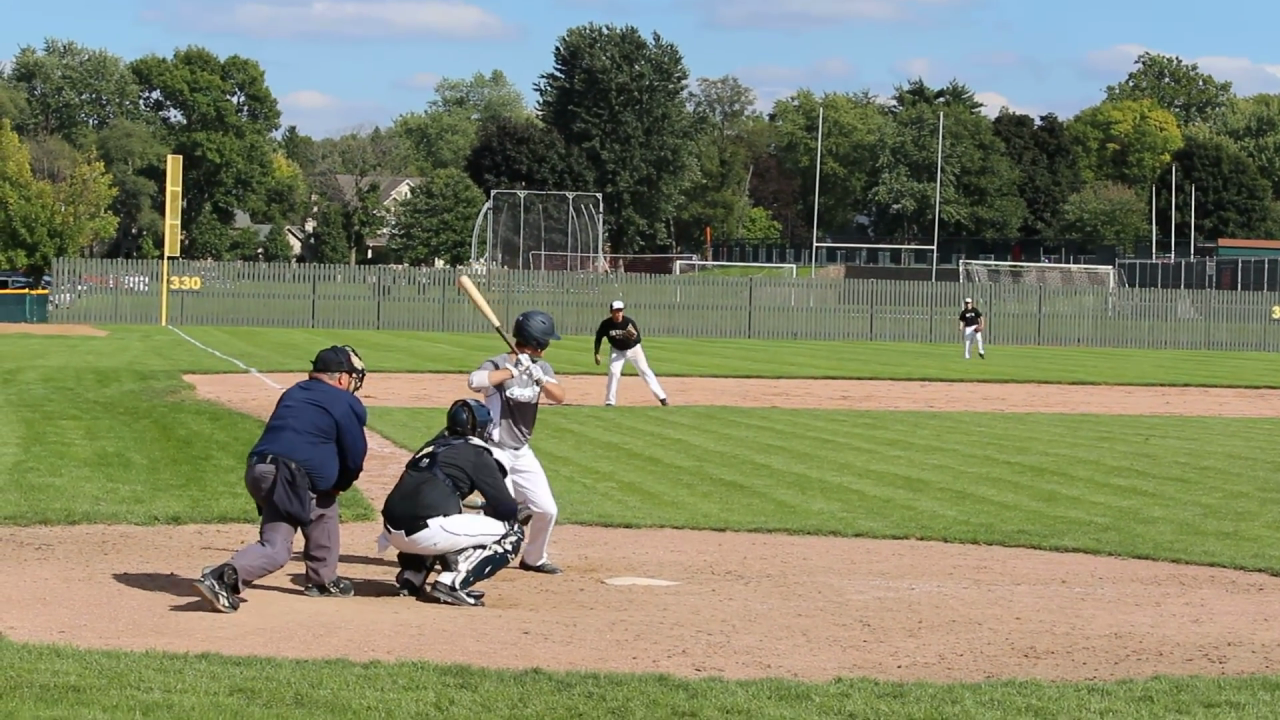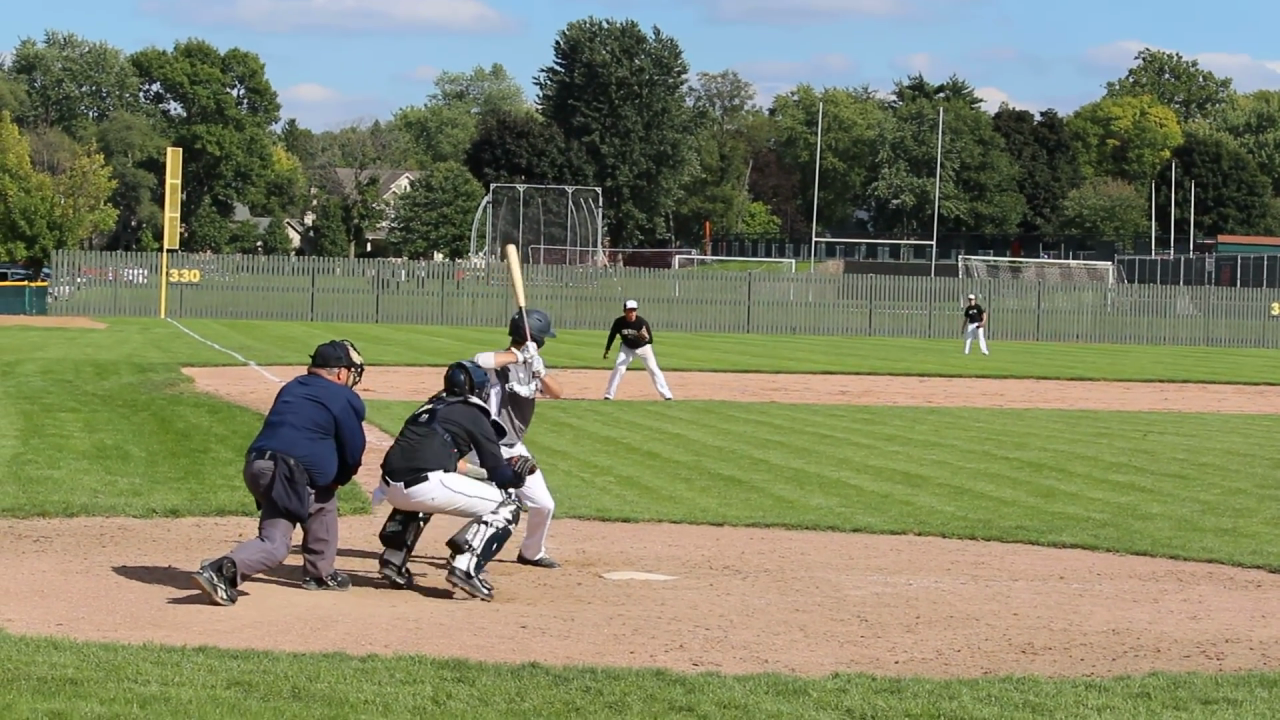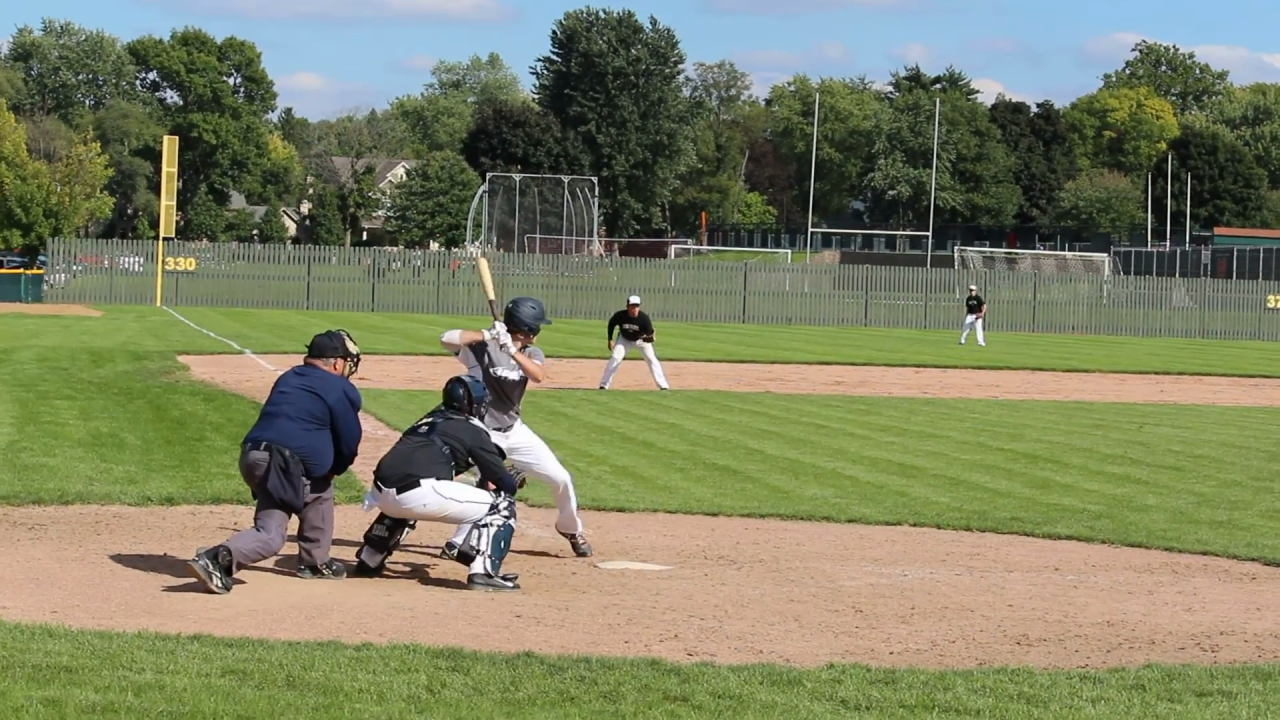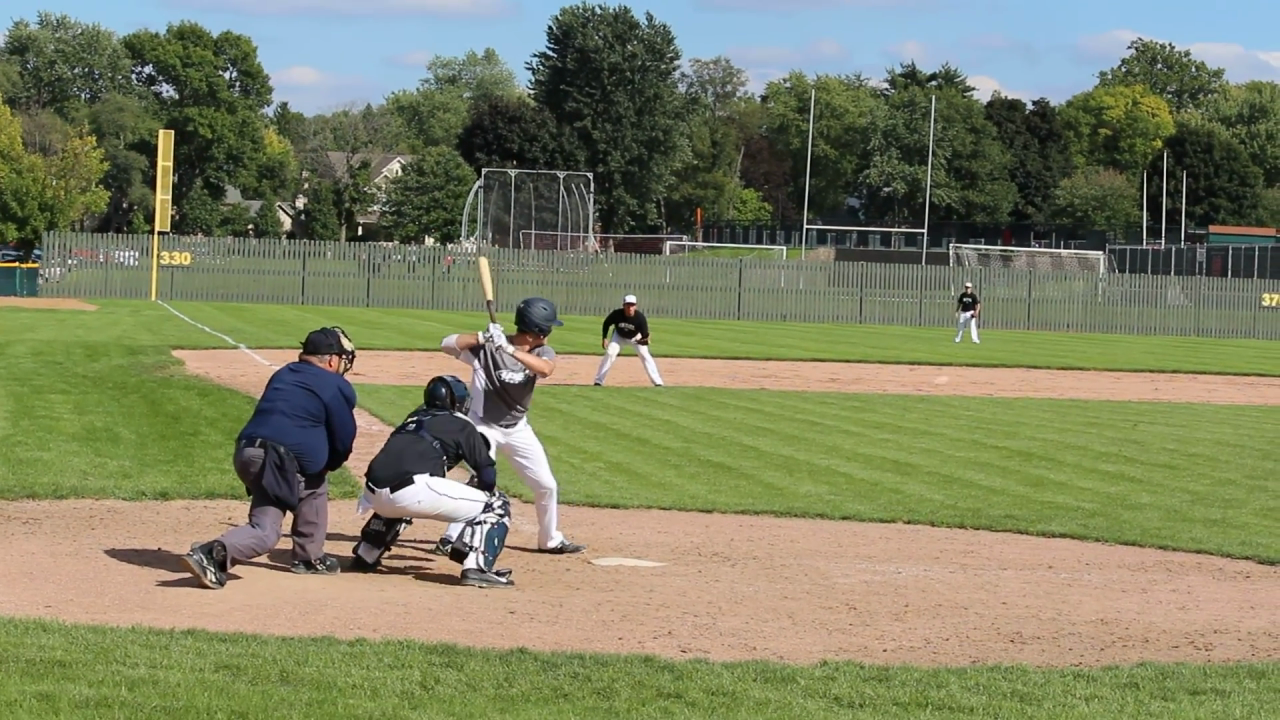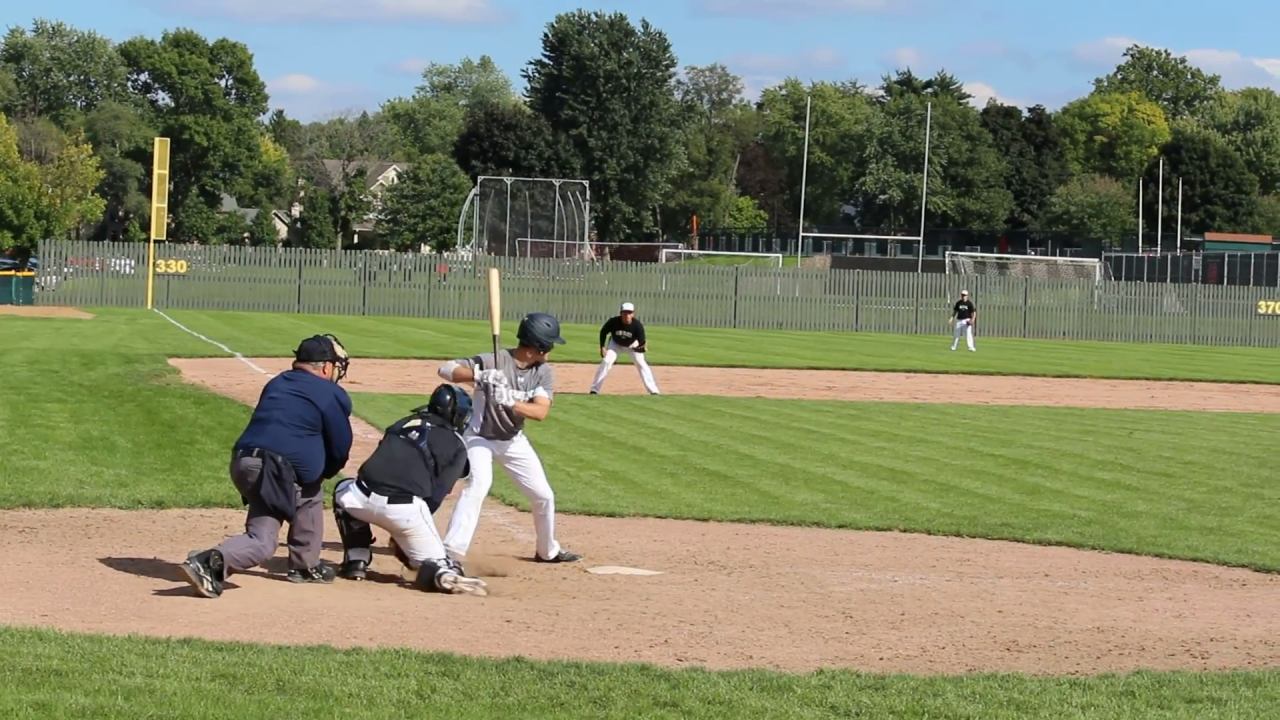
dt=0.3s
person 1, frame 1
left shoulder: (293, 393)
right shoulder: (347, 404)
right elbow: (354, 458)
left wrist: (330, 486)
right wrist: (339, 485)
left hip: (259, 470)
right hip: (287, 479)
left knee: (324, 506)
right knee: (276, 548)
left ankle: (323, 580)
right ankle: (222, 578)
person 1, frame 2
left shoulder: (291, 388)
right shoulder: (346, 399)
right elbow: (353, 453)
left wrist: (329, 480)
right wrist: (338, 480)
left hip: (259, 465)
right hip: (285, 475)
left knee: (323, 500)
right knee: (274, 544)
left ankle: (320, 573)
right ankle: (220, 572)
person 1, frame 3
left shoulder: (288, 378)
right shoulder: (342, 390)
right elbow: (349, 444)
left wrist: (325, 470)
right wrist: (333, 469)
left hip: (254, 456)
right hip: (282, 466)
left knee: (320, 489)
right knee: (270, 536)
left ankle: (315, 562)
right ankle: (216, 560)
person 1, frame 4
left shoulder: (282, 374)
right shoulder: (337, 387)
right elbow: (343, 440)
left wrist: (320, 465)
right wrist: (328, 465)
left hip: (247, 453)
right hip: (276, 462)
left knee: (314, 483)
right knee: (265, 532)
left ankle: (309, 557)
right ankle: (210, 555)
person 1, frame 5
left shoulder: (276, 383)
right shoulder: (332, 395)
right elbow: (340, 449)
left wrist: (315, 474)
right wrist: (322, 473)
left hip: (243, 463)
right hip: (274, 473)
left knee: (309, 493)
right knee: (262, 542)
left ankle: (305, 566)
right ankle: (207, 563)
person 2, frame 1
left shoulder: (537, 366)
right shoulder: (496, 365)
left elbow: (559, 397)
right elbow: (474, 382)
left wrist: (542, 379)
right wrist: (515, 370)
left hip: (522, 452)
right hip: (495, 451)
left knee: (547, 509)
left ankle: (533, 558)
person 2, frame 2
left shoulder: (532, 364)
right shoulder: (500, 362)
left elbow: (556, 393)
right elbow: (479, 361)
left wrist: (540, 372)
right wrist: (519, 355)
left hip: (515, 448)
left knee: (544, 505)
left ankle: (531, 552)
person 2, frame 3
left shoulder: (531, 352)
right shoulder: (482, 347)
left elbow: (538, 375)
right elbow: (447, 338)
left wrist: (509, 349)
right wrist: (487, 334)
left hip: (515, 431)
left knee: (561, 478)
left ankle: (571, 528)
right ankle: (457, 544)
person 2, frame 4
left shoulder: (542, 351)
right shoulder: (487, 348)
left elbow: (545, 370)
right elbow: (447, 344)
left wrist: (509, 349)
right wrist: (482, 338)
left hip: (517, 428)
right hip: (482, 426)
left knee: (546, 484)
left ankle: (551, 540)
right ankle: (451, 539)
person 2, frame 5
left shoulder: (543, 372)
right shoulder: (492, 362)
left elbow: (542, 411)
right elbow: (445, 370)
left wrist: (508, 401)
right wrist: (479, 373)
left hip: (513, 440)
right hip: (478, 437)
left knee: (543, 494)
right knee: (479, 484)
left ankle: (548, 550)
right ankle: (451, 551)
person 3, frame 1
left shoulder: (431, 447)
right shoulder: (477, 453)
right elbow: (508, 510)
right wrist: (515, 516)
left hip: (395, 531)
right hip: (425, 532)
right knee: (512, 535)
left ankle: (411, 578)
right ankle: (450, 585)
person 3, frame 2
left shoulder: (429, 407)
right shoulder: (475, 413)
right elbow: (501, 475)
right wrist: (517, 475)
left hip: (392, 485)
right hip: (427, 484)
right knee: (506, 507)
left ankle: (393, 562)
right ankle: (465, 568)
person 3, frame 3
left shoulder: (428, 421)
right shoulder: (474, 431)
right elbow: (507, 486)
left wrist: (480, 485)
right wrist: (496, 484)
left hip: (383, 492)
right hip: (420, 492)
right knee: (501, 506)
left ankle: (369, 561)
right ankle: (483, 573)
person 3, frame 4
left shoulder: (413, 420)
right shoulder: (462, 426)
right elbow: (488, 477)
right wrist: (480, 489)
left hip: (375, 493)
right hip: (413, 489)
right knee: (495, 505)
left ankle: (365, 557)
right ankle: (476, 568)
person 3, frame 5
left shoulder: (404, 422)
right shoulder: (456, 447)
right elbow: (437, 492)
left hip: (366, 495)
right hip: (406, 506)
left knee: (343, 492)
right knee: (438, 570)
left ankle: (356, 562)
right ankle: (446, 574)
